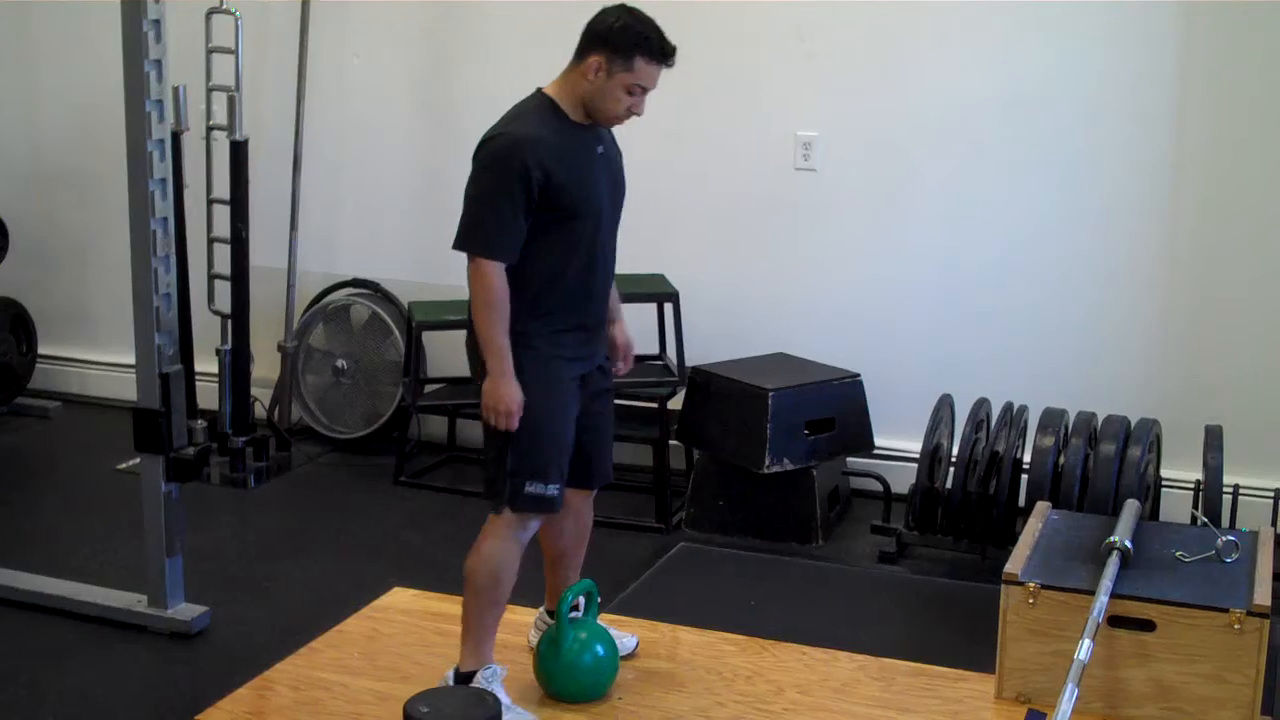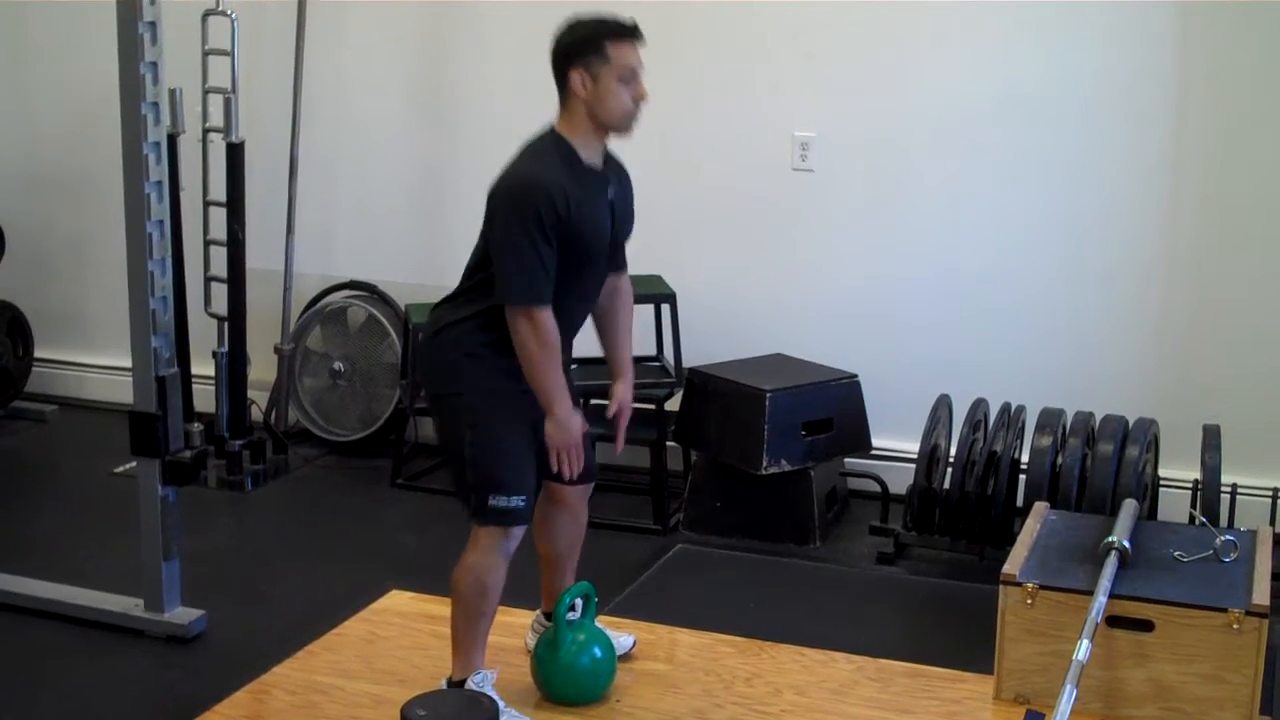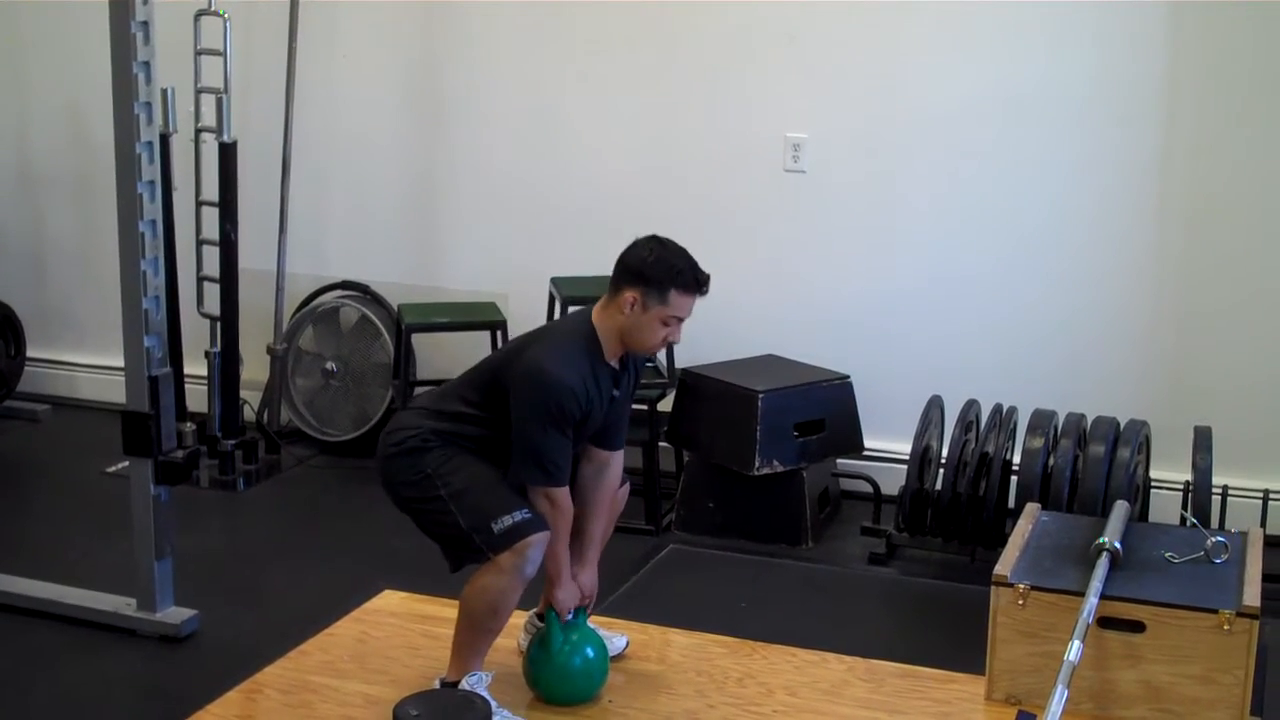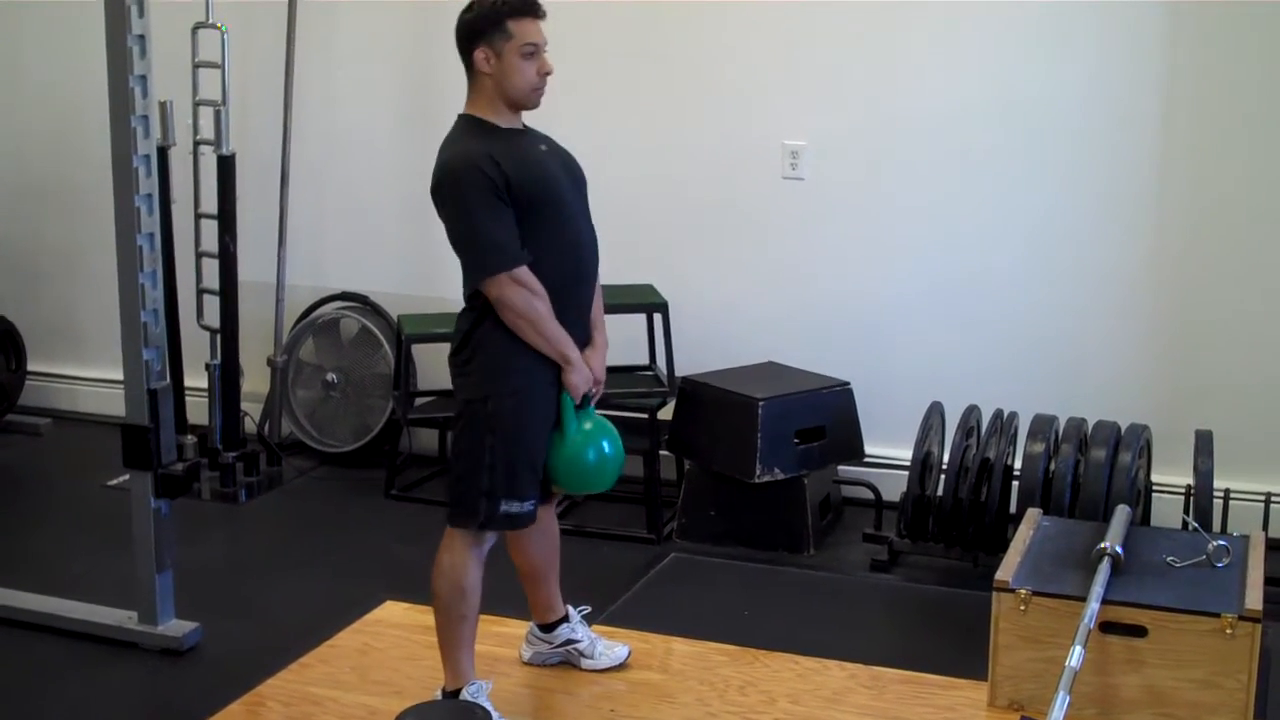
dt=1s
person 1, frame 1
left shoulder: (598, 136)
right shoulder: (519, 144)
right elbow: (487, 264)
left wrist: (614, 318)
right wrist: (498, 372)
left hip: (583, 349)
right hip: (529, 357)
left knee: (579, 489)
right knee: (521, 510)
left ankle: (558, 618)
person 1, frame 2
left shoulder: (611, 177)
right shoulder: (534, 185)
left elbow: (613, 279)
right elbow: (529, 312)
left wrist: (623, 374)
right wrist: (559, 411)
left hip: (538, 363)
right hip: (478, 360)
left knee: (571, 486)
right knee: (502, 521)
left ankle: (556, 620)
person 1, frame 3
left shoulder: (623, 355)
right shoulder: (553, 372)
left elbow: (603, 462)
right elbow: (550, 495)
left wrist: (586, 564)
right wrist: (561, 578)
left hip: (498, 448)
right hip: (425, 452)
left knee: (615, 490)
right knee: (524, 545)
left ankle: (547, 622)
person 1, frame 4
left shoulder: (535, 144)
right shoulder: (468, 162)
left elbow: (577, 251)
right elbow: (507, 283)
left wrist: (594, 344)
right wrist: (570, 359)
left hip: (558, 361)
right hip: (508, 367)
left knee: (538, 502)
right knee: (476, 525)
left ankle: (552, 629)
